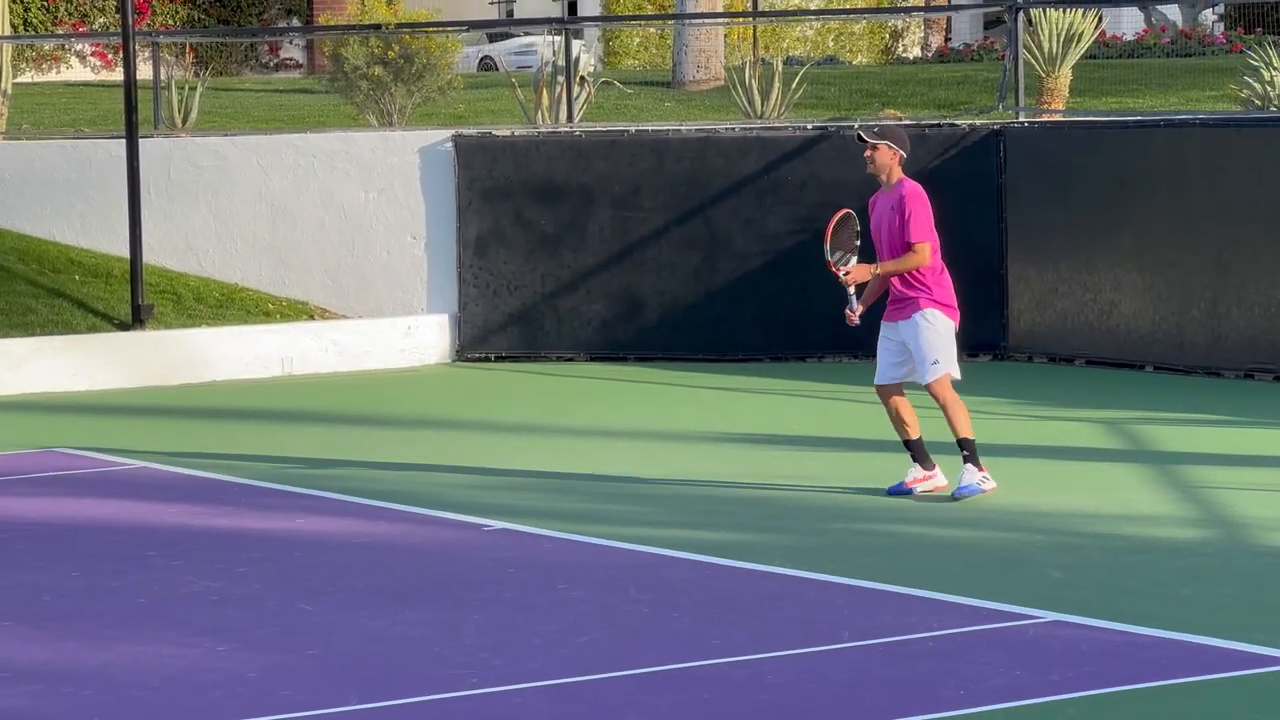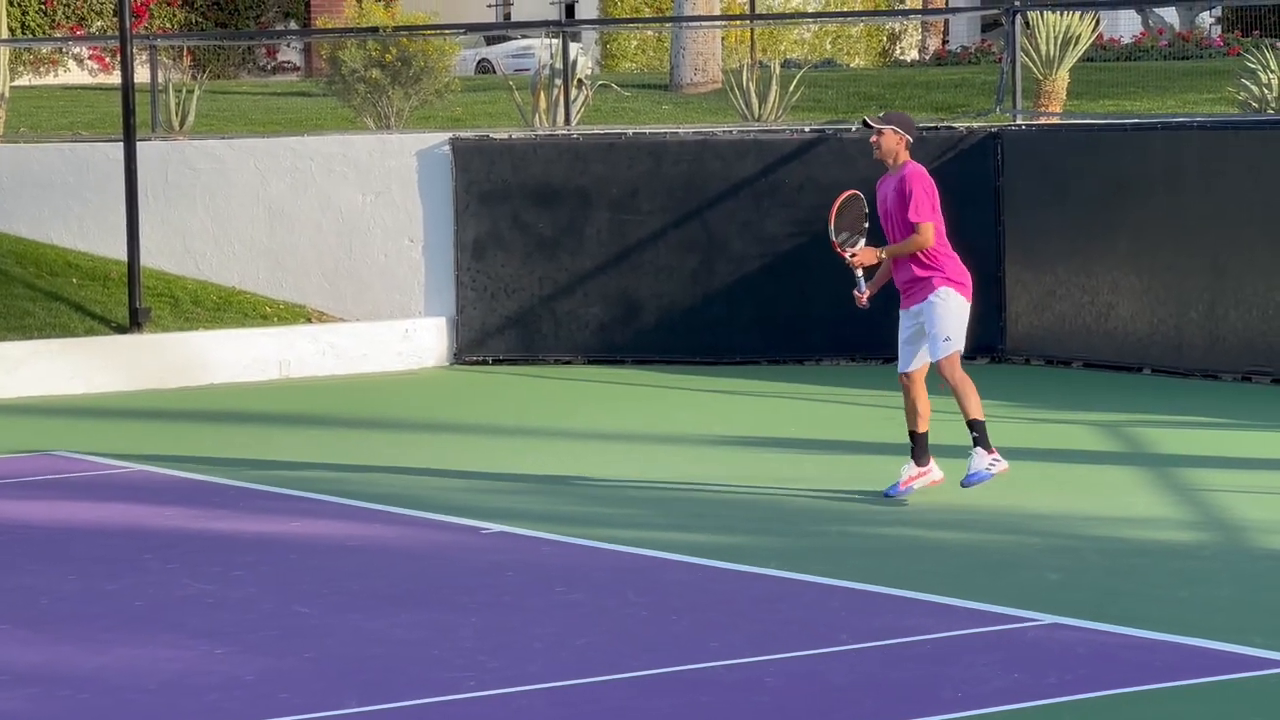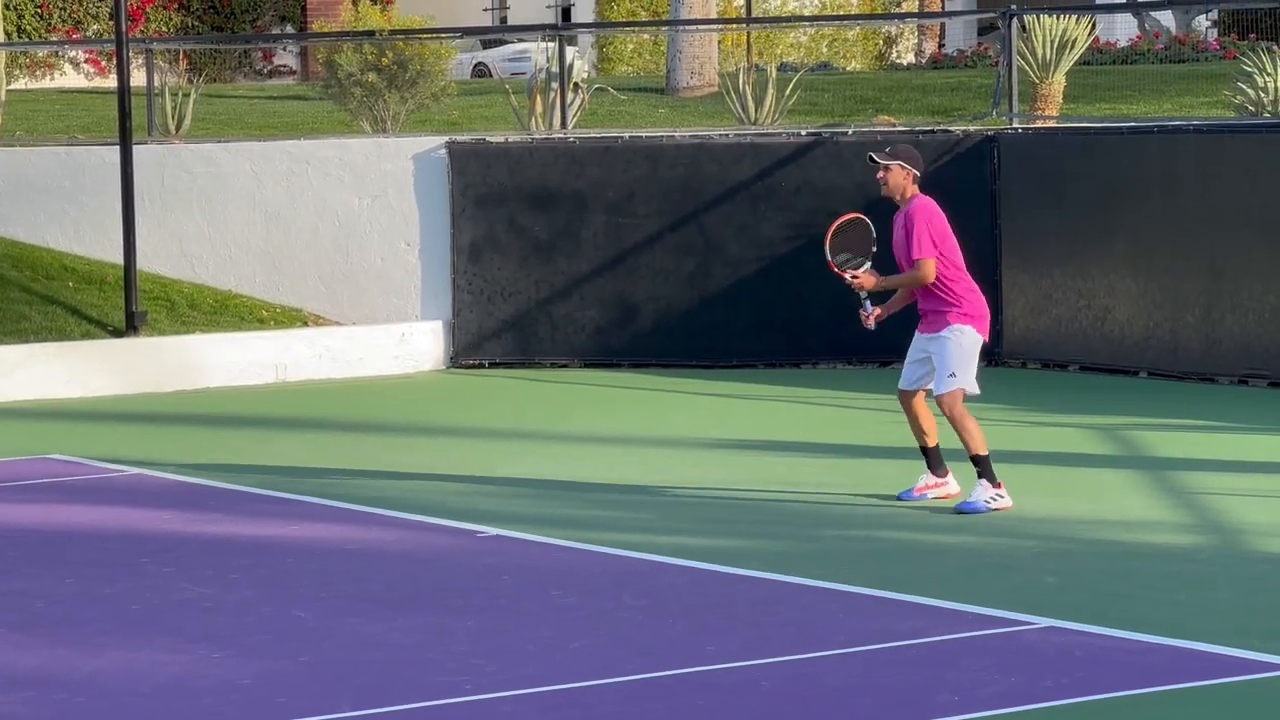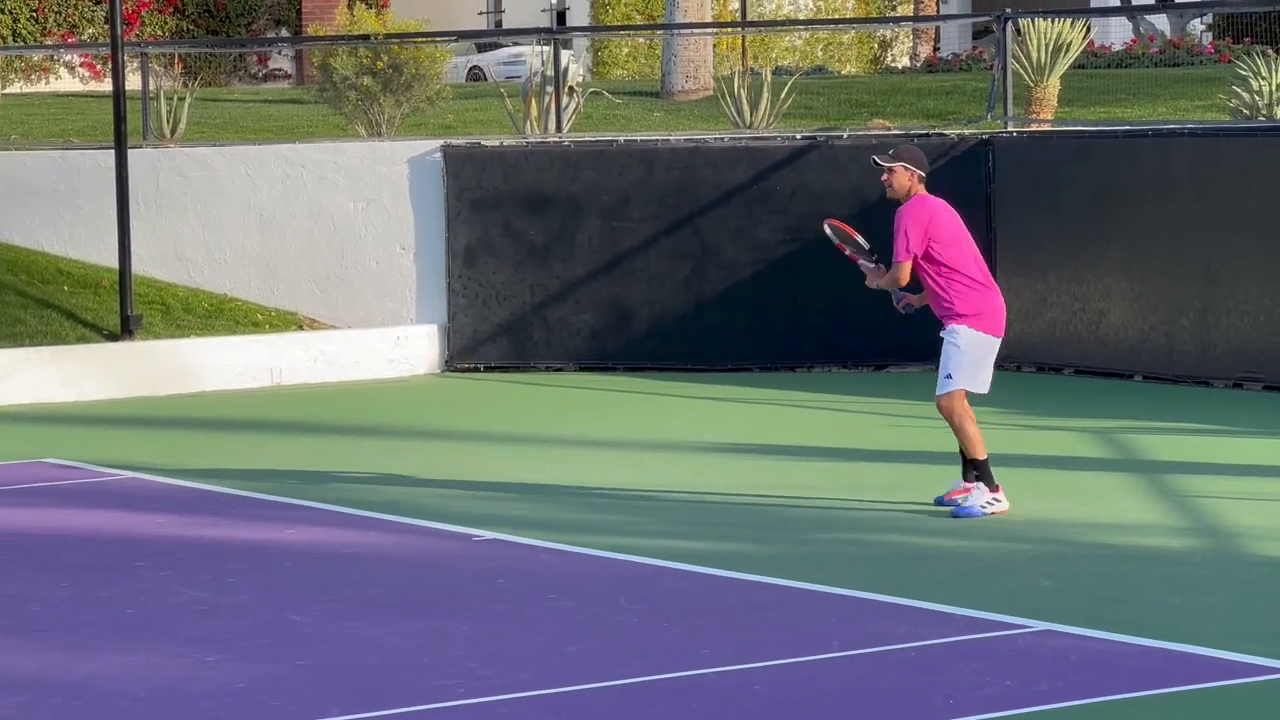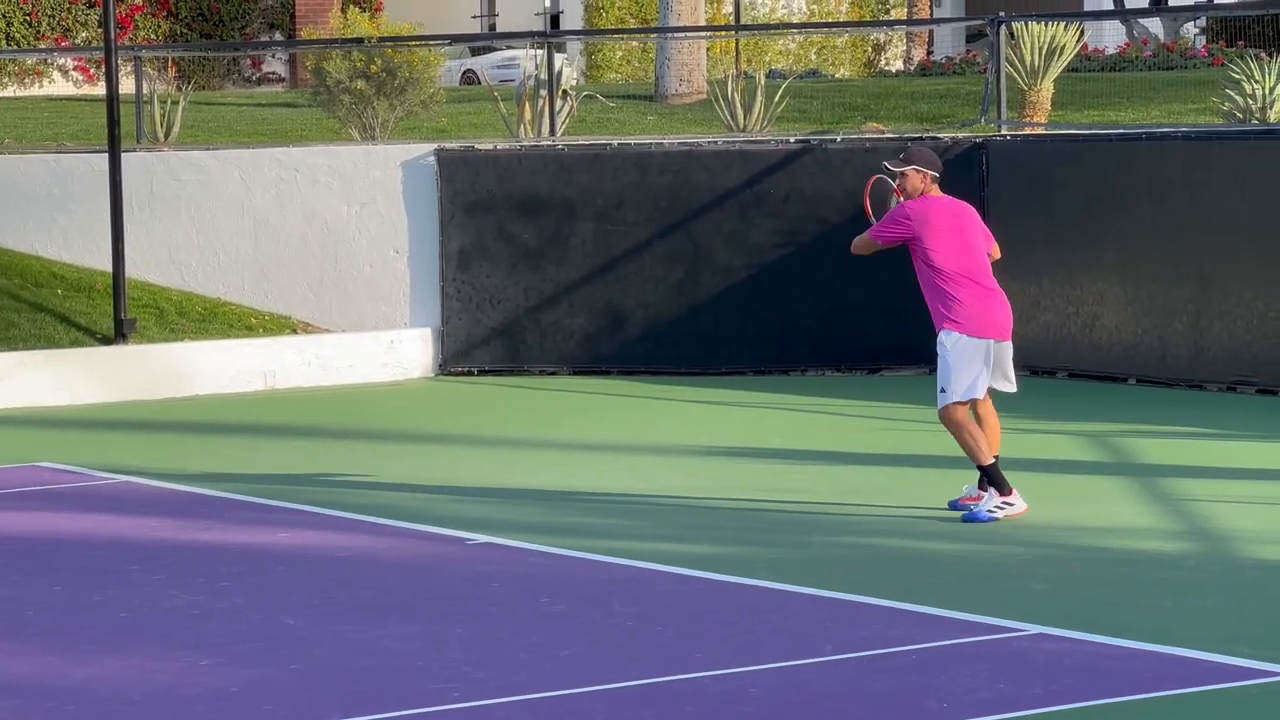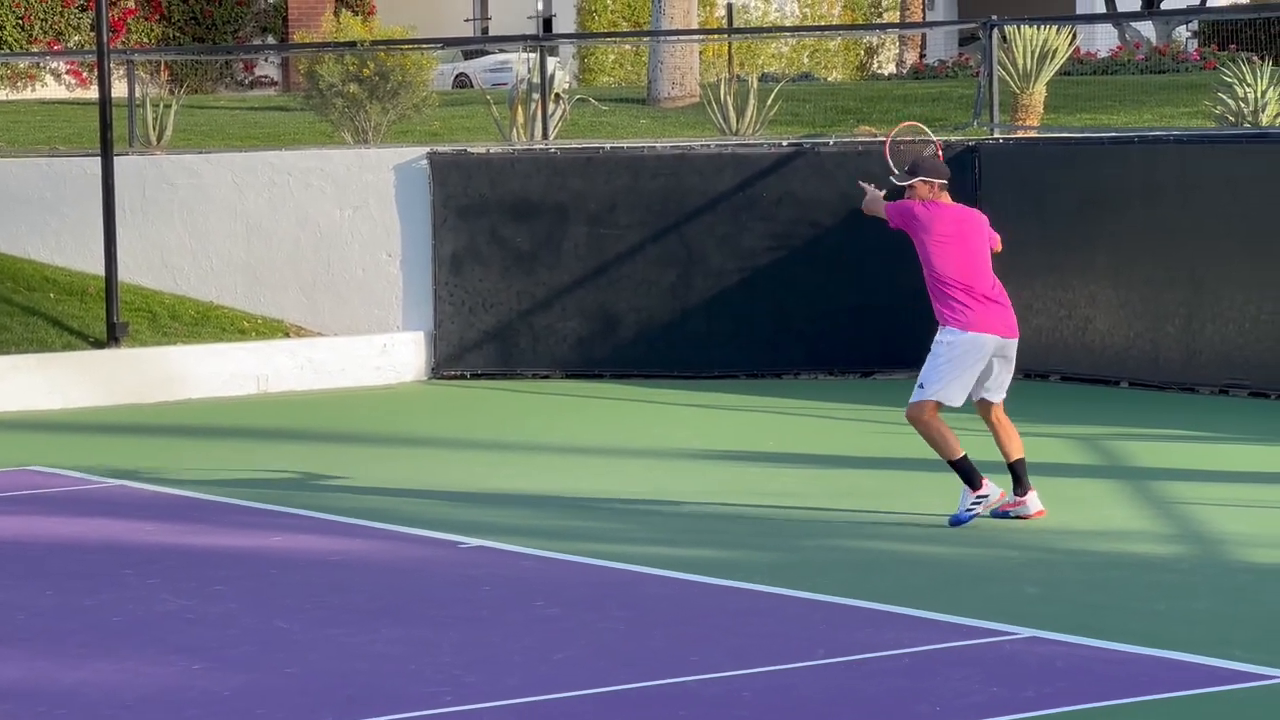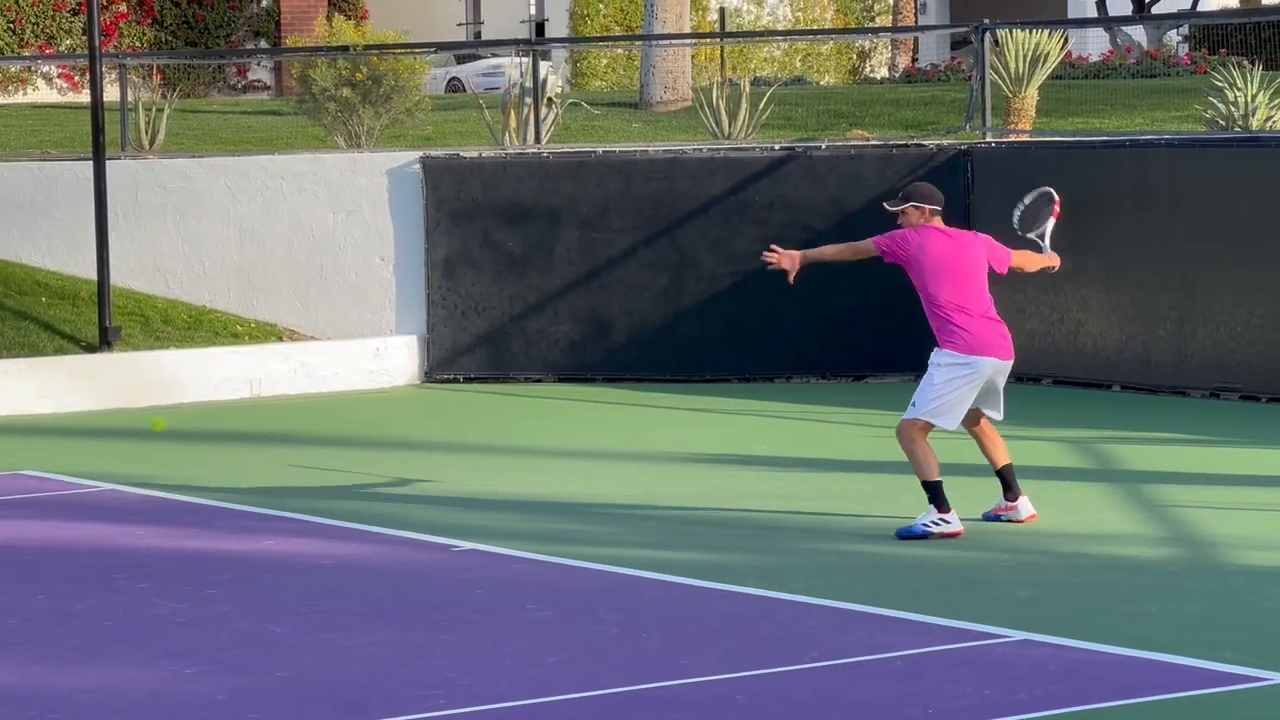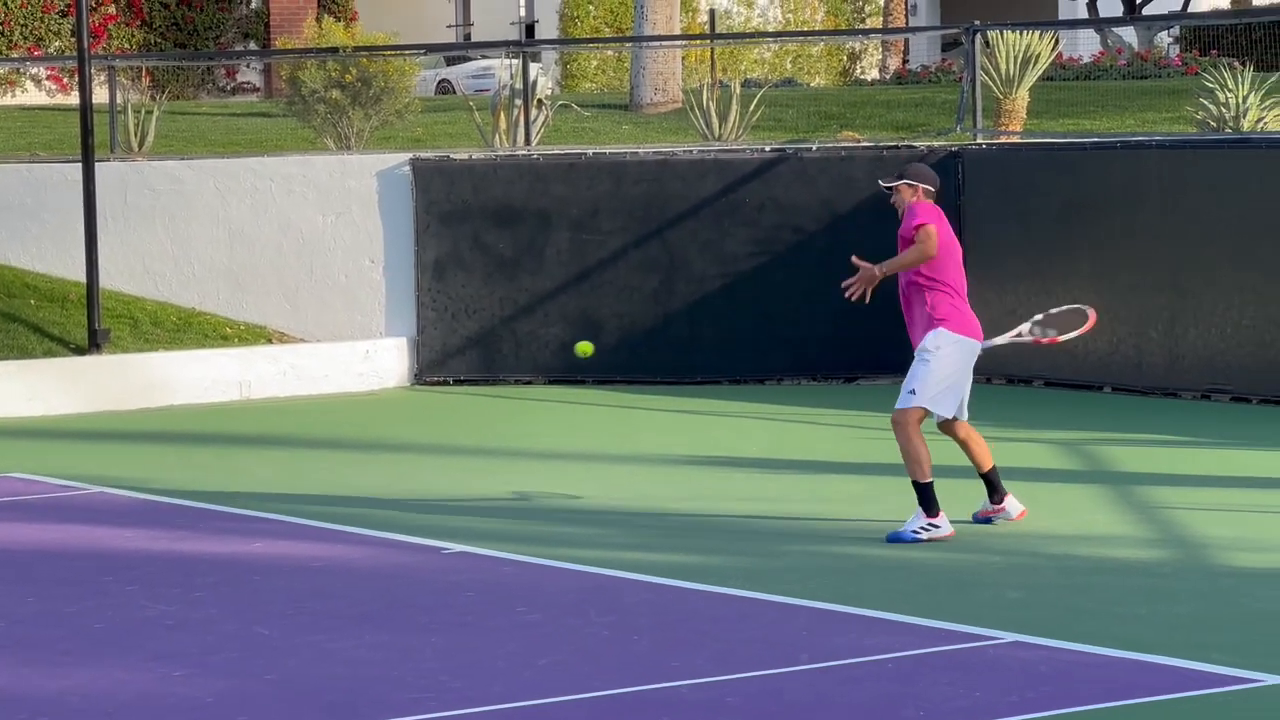
dt=0.2s
person 1, frame 1
left shoulder: (911, 194)
right shoulder: (877, 201)
left elbow: (922, 256)
left wrist: (872, 270)
right wrist: (862, 301)
left hip: (929, 306)
right hip: (897, 311)
left knee: (939, 387)
right knee: (887, 390)
left ankle: (975, 470)
right ankle: (925, 470)
person 1, frame 2
left shoulder: (913, 177)
right shoulder: (884, 184)
left elbow: (925, 238)
left wrist: (877, 253)
right wrist: (872, 286)
left hip: (942, 286)
right hip: (912, 293)
left knee: (949, 366)
right knee: (910, 378)
left ankle: (985, 452)
right ankle: (921, 465)
person 1, frame 3
left shoulder: (920, 211)
right shoulder: (904, 216)
left elbow: (926, 274)
left wrist: (879, 281)
right wrist: (882, 310)
left hip: (960, 318)
right hip: (933, 322)
left knee: (950, 402)
right knee: (909, 395)
left ankle: (992, 487)
right ankle: (939, 476)
person 1, frame 4
left shoulder: (910, 213)
right shoulder: (934, 208)
left elbow: (899, 276)
left wrist: (877, 278)
right wrist: (921, 298)
left hip: (971, 318)
right hip: (973, 314)
left knee: (949, 402)
right knee: (952, 400)
left ankle: (990, 491)
right ankle: (970, 481)
person 1, frame 5
left shoulder: (909, 213)
right shoulder: (966, 210)
left elbow: (858, 247)
right elbow: (994, 252)
left wrist: (881, 232)
left hip: (963, 325)
right hip: (998, 317)
left knee: (953, 413)
right knee: (980, 400)
left ankle: (1005, 495)
right ankle: (987, 489)
person 1, frame 6
left shoulder: (917, 213)
right shoulder: (977, 218)
left elbow: (870, 207)
left wrist: (872, 193)
left hip: (965, 330)
right hip: (1005, 327)
left knee: (920, 413)
right knee: (992, 410)
left ankle: (978, 487)
right ankle: (1024, 496)
person 1, frame 7
left shoulder: (910, 240)
right shoulder: (978, 242)
left elbow: (852, 249)
right elbow: (1023, 261)
left wrist: (800, 257)
right wrist: (1049, 259)
left hip: (962, 353)
right hip: (1001, 350)
left knee: (910, 431)
right knee: (975, 420)
left ankle: (942, 513)
right ankle: (1016, 500)
person 1, frame 8
left shoulder: (924, 210)
right shoulder: (923, 227)
left elbow: (930, 246)
left wrist: (878, 271)
left hip: (946, 335)
right hip: (948, 337)
left knee: (905, 420)
right knee: (951, 424)
left ankle: (932, 517)
right ankle: (1001, 501)
